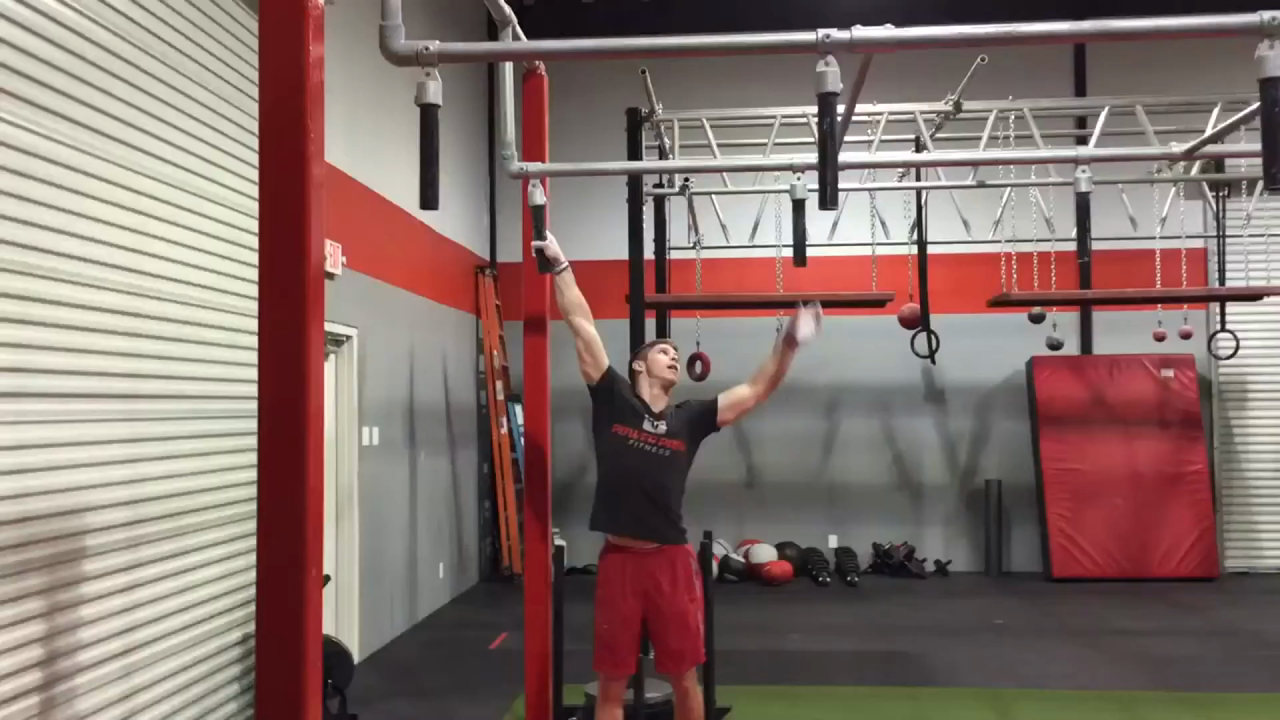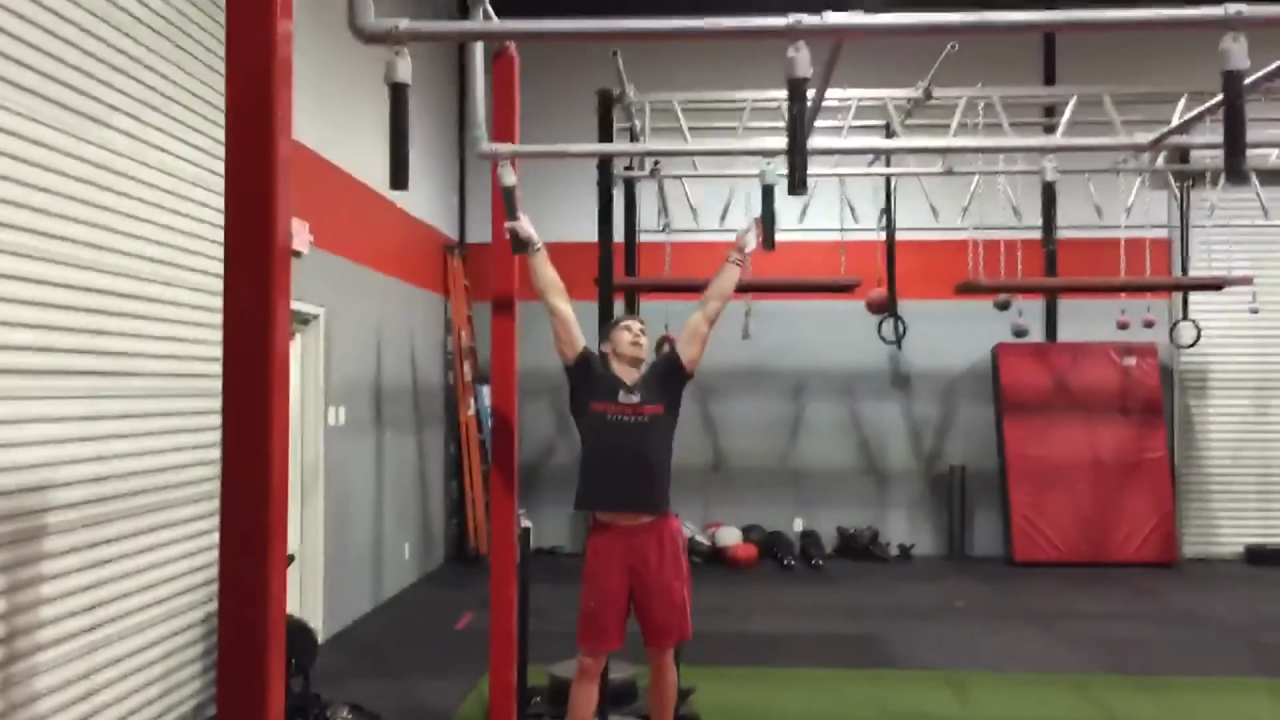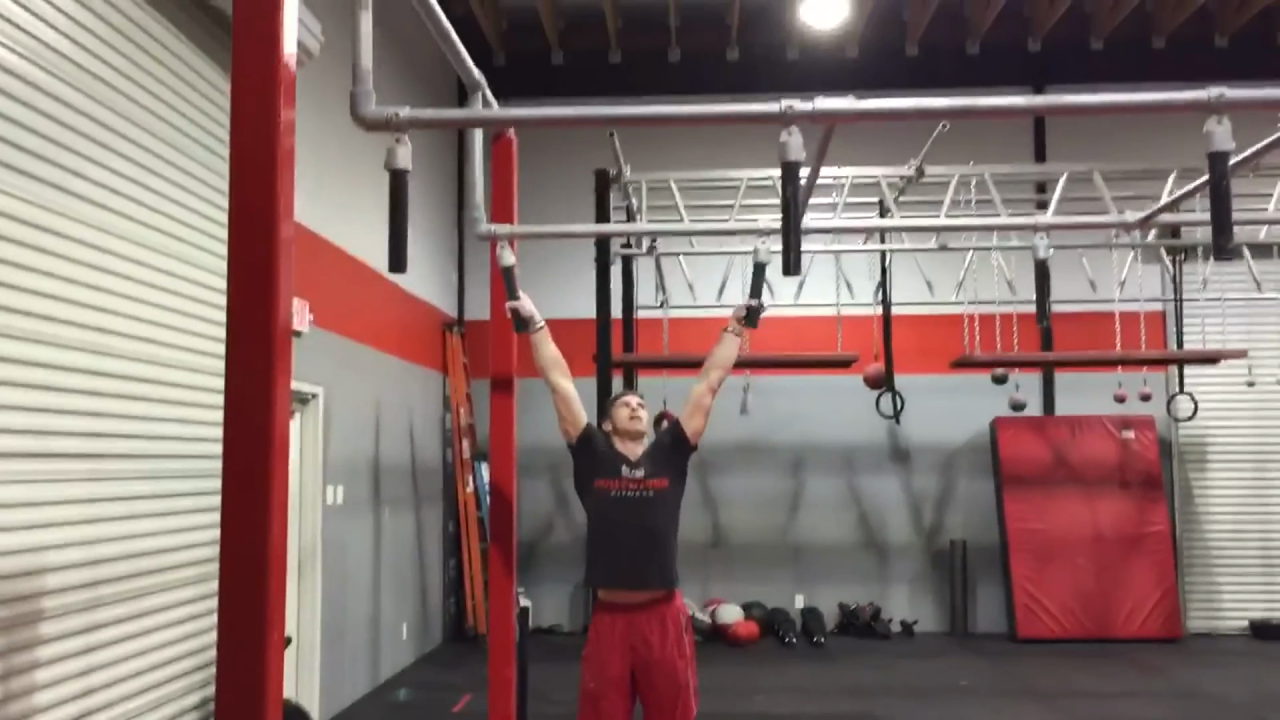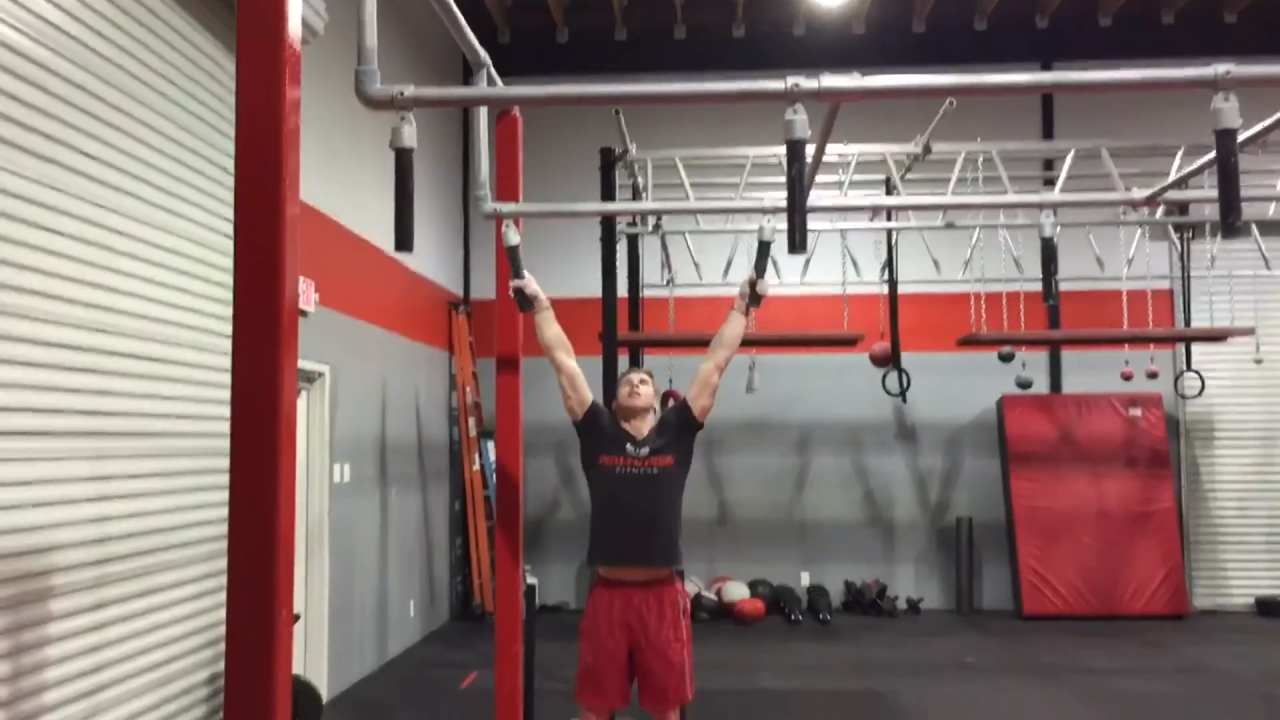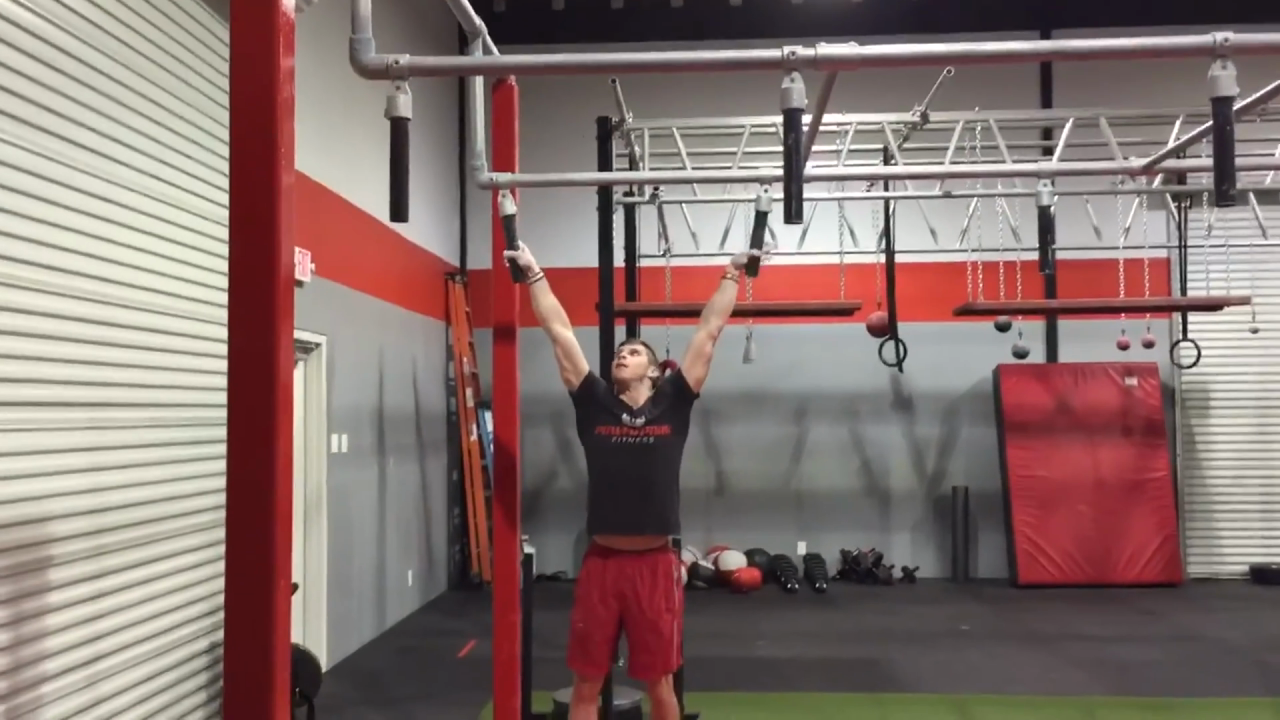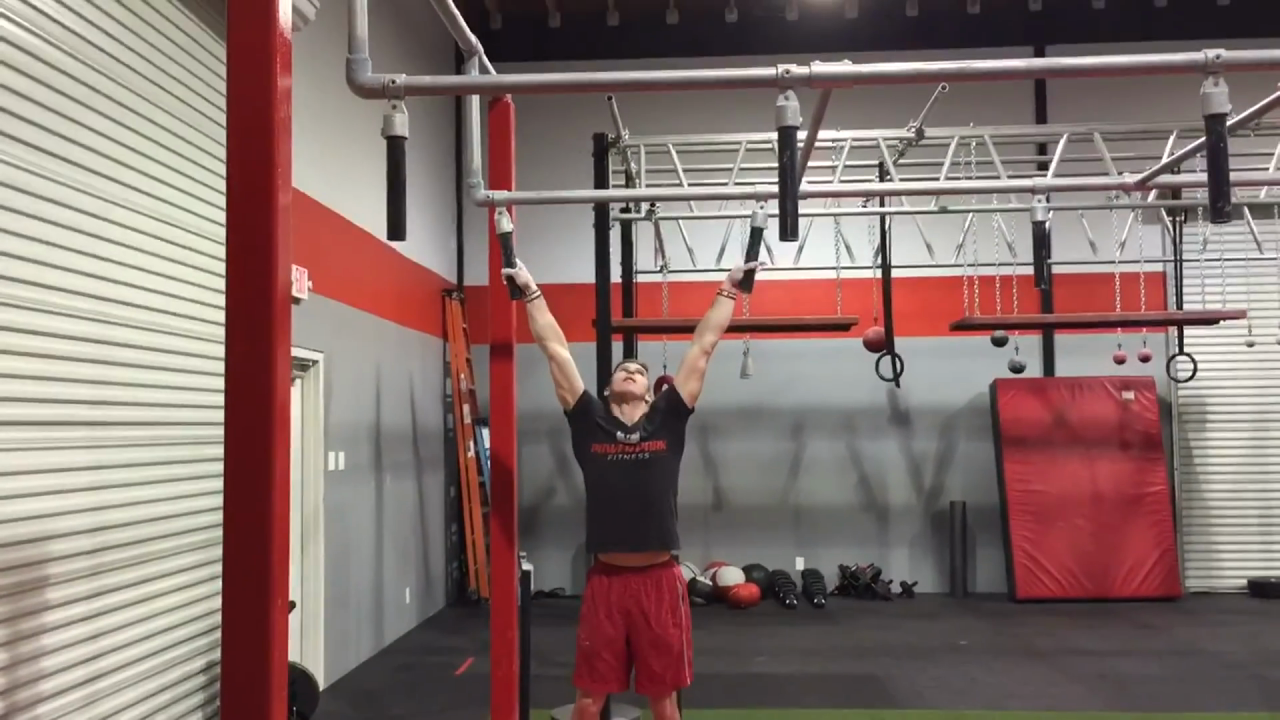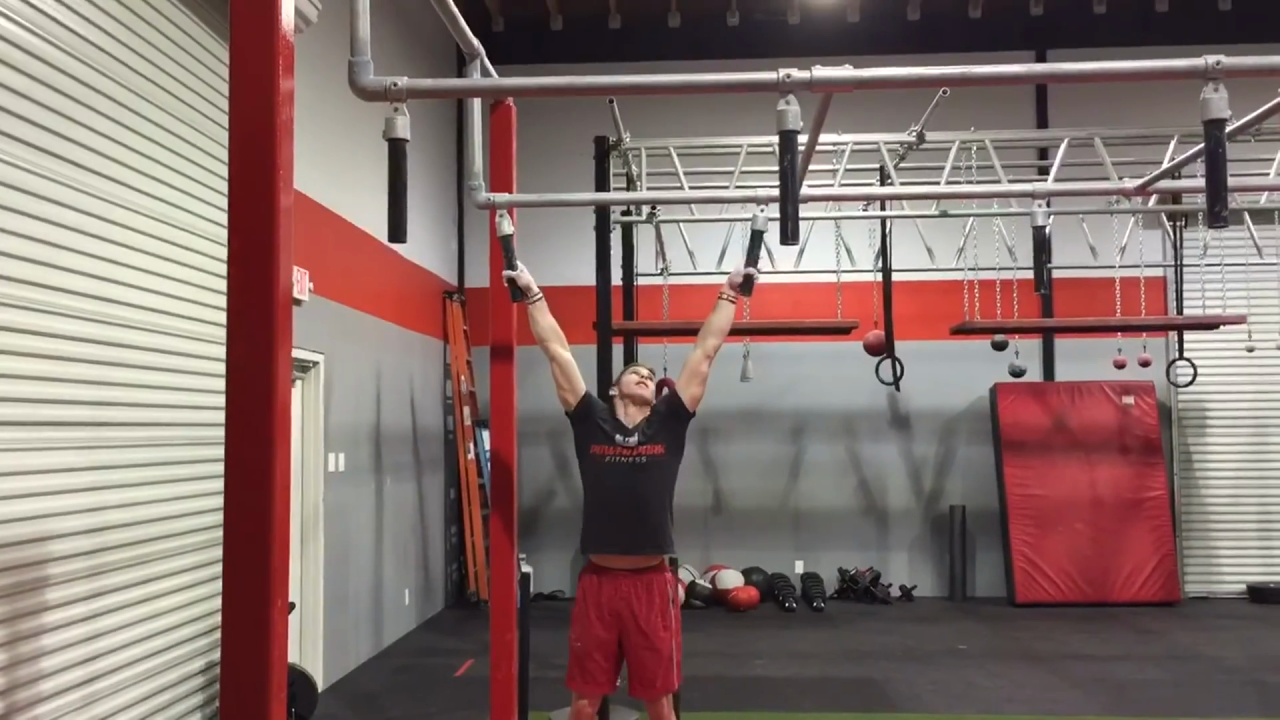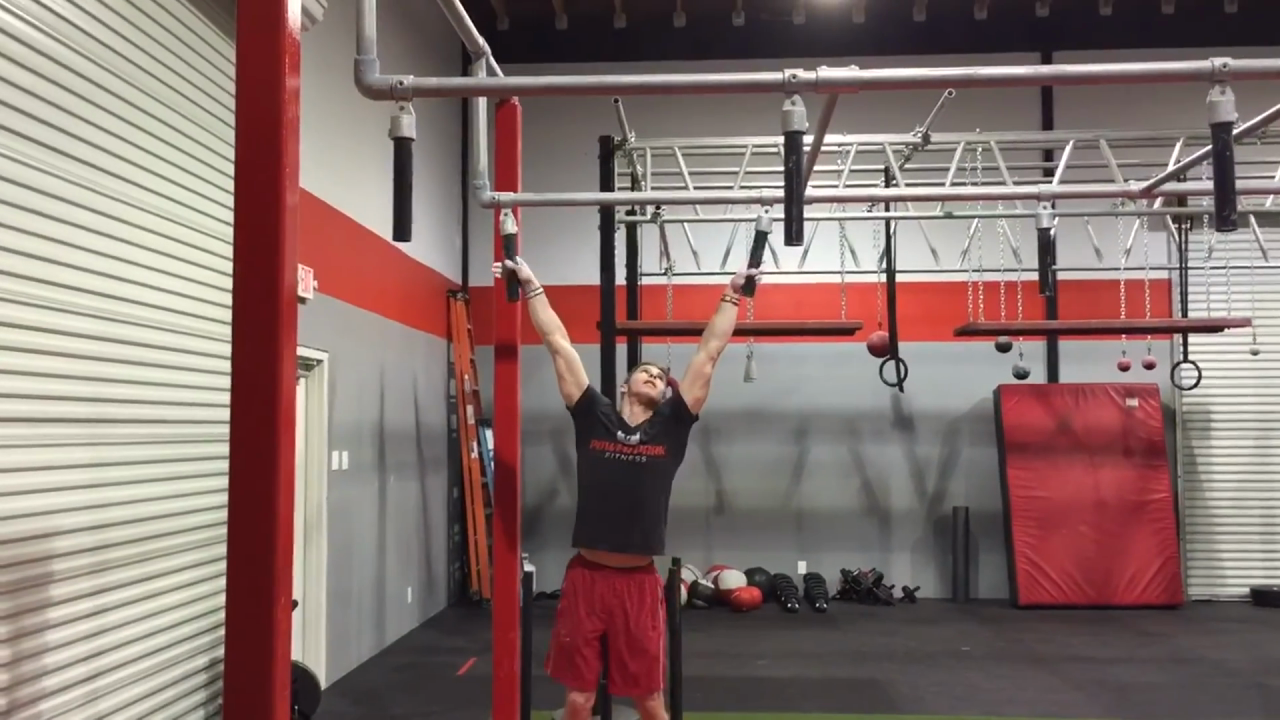
dt=0.4s
person 1, frame 1
left shoulder: (690, 418)
right shoulder: (613, 401)
left elbow: (756, 390)
right elbow: (582, 328)
left wrist: (789, 345)
right wrist: (560, 266)
left hip: (671, 559)
right hip: (620, 560)
left knee: (685, 676)
right knee: (612, 679)
person 1, frame 2
left shoulder: (665, 380)
right shoulder: (589, 379)
left elbow: (706, 313)
right elbow: (559, 307)
left wrist: (739, 254)
right wrist: (534, 245)
left hip: (658, 538)
right hip: (607, 538)
left knee: (662, 655)
right knee: (590, 660)
person 1, frame 3
left shoulder: (670, 453)
right shoulder: (592, 456)
left elbow: (709, 384)
right elbow: (560, 383)
left wrist: (735, 326)
right wrist: (535, 322)
left hip: (662, 616)
right hip: (610, 617)
person 1, frame 4
left shoulder: (676, 433)
right shoulder: (598, 433)
left elbow: (716, 363)
right elbow: (564, 361)
left wrist: (740, 305)
right wrist: (539, 301)
left hip: (661, 594)
right hip: (608, 593)
person 1, frame 5
left shoulder: (673, 404)
right shoulder: (594, 403)
left elbow: (709, 331)
right elbow: (560, 333)
left wrist: (733, 272)
right wrist: (533, 271)
left hip: (655, 563)
right hip: (602, 562)
left knee: (659, 680)
right knee: (586, 681)
person 1, frame 6
left shoulder: (668, 420)
right shoulder: (589, 421)
left elbow: (703, 346)
right elbow: (556, 350)
left wrist: (729, 289)
right wrist: (530, 289)
left hip: (660, 580)
right hip: (606, 580)
person 1, frame 7
left shoulder: (669, 425)
right shoulder: (591, 422)
left elbow: (705, 351)
right elbow: (557, 351)
left wrist: (729, 293)
right wrist: (532, 292)
left hip: (650, 583)
right hip: (597, 582)
person 1, frame 8
left shoulder: (671, 426)
right shoulder: (593, 417)
left elbow: (709, 353)
right elbow: (559, 345)
left wrist: (731, 296)
right wrist: (530, 284)
left hip: (639, 582)
right hip: (587, 578)
